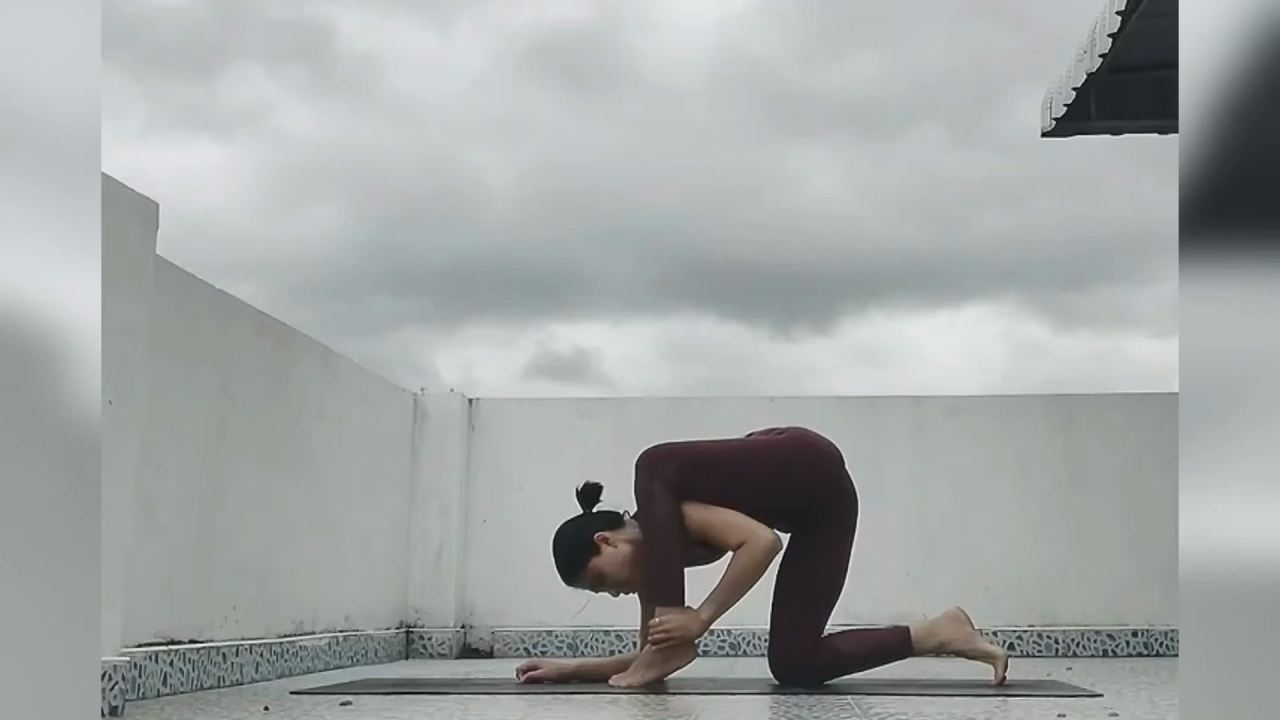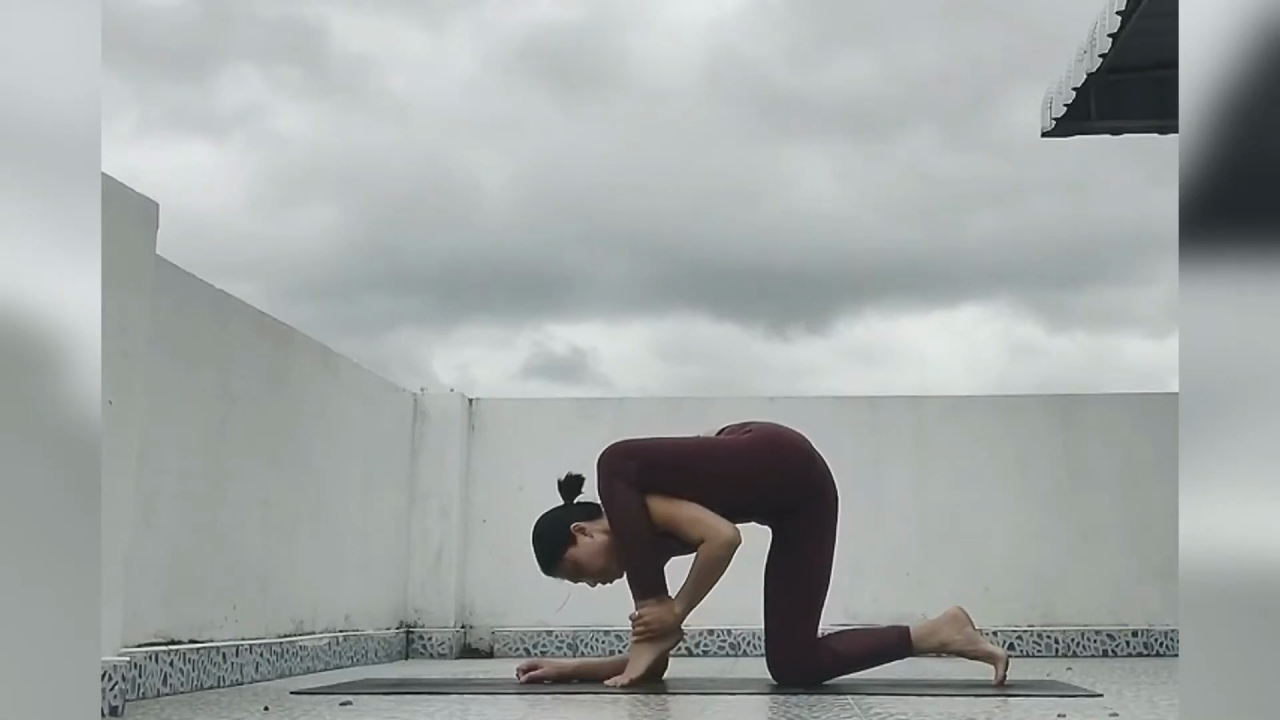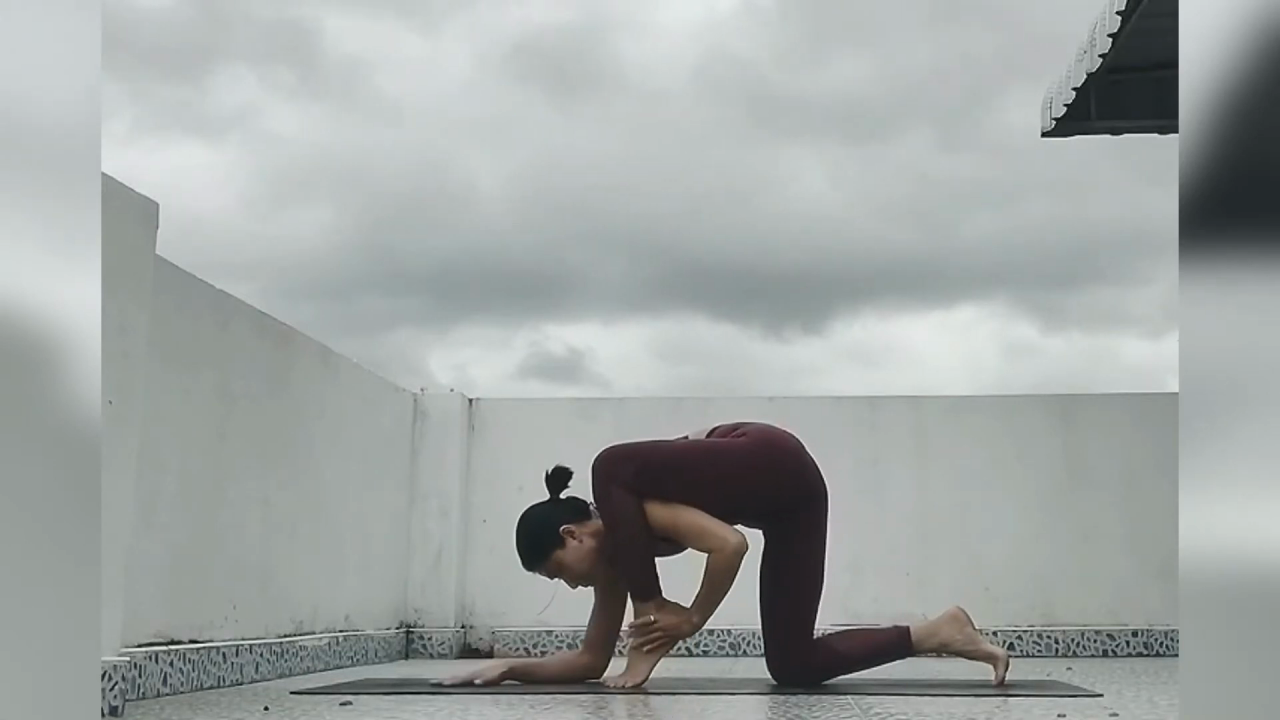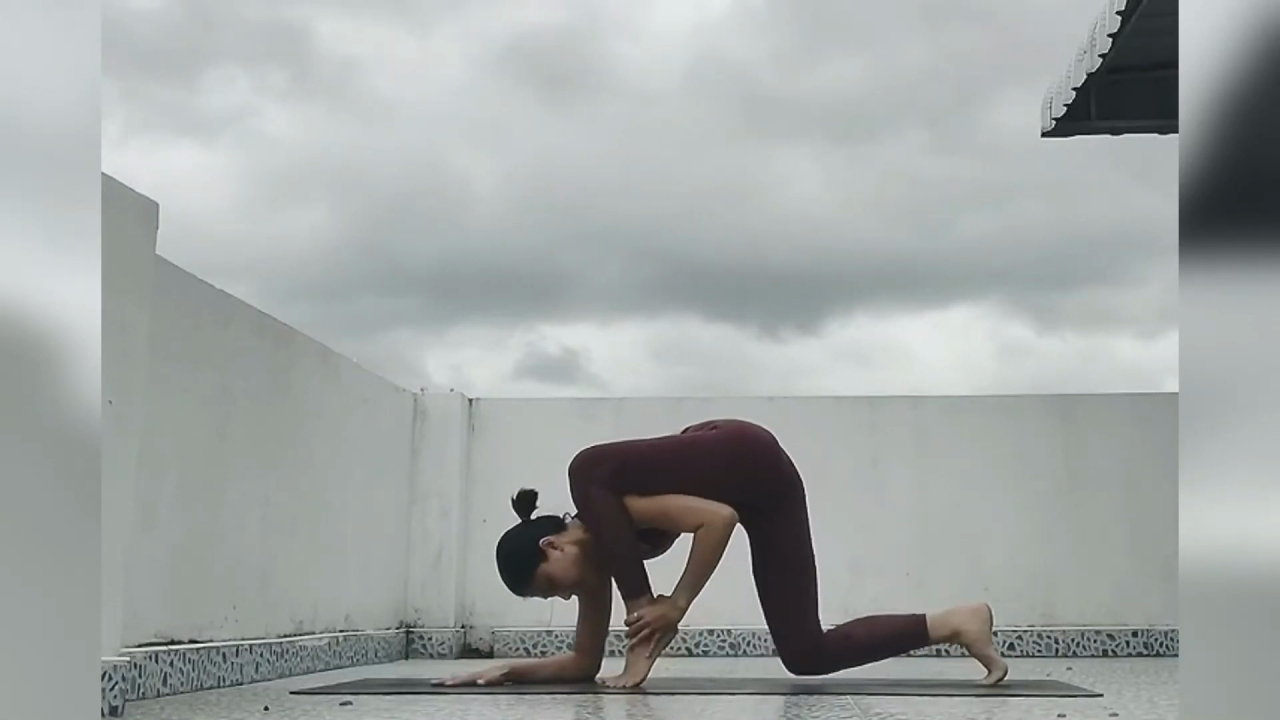
dt=1s
person 1, frame 1
left shoulder: (659, 521)
right shoulder: (652, 553)
left elbow: (763, 541)
right elbow: (649, 662)
left wrist: (700, 619)
right wrist: (569, 668)
left hip: (813, 470)
right hip: (820, 508)
left knee: (654, 466)
right knee: (794, 665)
right ankle: (942, 633)
person 1, frame 2
left shoulder: (628, 497)
right shoulder: (642, 544)
left elbow: (724, 537)
right elbow: (653, 665)
left wrist: (675, 613)
right wrist: (568, 668)
left hip: (788, 464)
right hip: (804, 495)
left knee: (615, 463)
right knee: (794, 665)
right ankle: (941, 633)
person 1, frame 3
left shoulder: (619, 496)
right shoulder: (613, 553)
left elbow: (730, 544)
right elbow: (590, 660)
left wrist: (692, 619)
right wrist: (509, 668)
left hip: (780, 466)
right hip: (788, 499)
left knee: (610, 467)
right knee: (795, 665)
right ankle: (941, 633)
person 1, frame 4
left shoulder: (595, 483)
right shoulder: (594, 554)
left elbow: (720, 518)
right elbow: (584, 663)
left wrist: (677, 604)
right wrist: (509, 671)
left hip: (756, 464)
right hip: (746, 486)
right knee: (806, 654)
right ankle: (954, 624)
